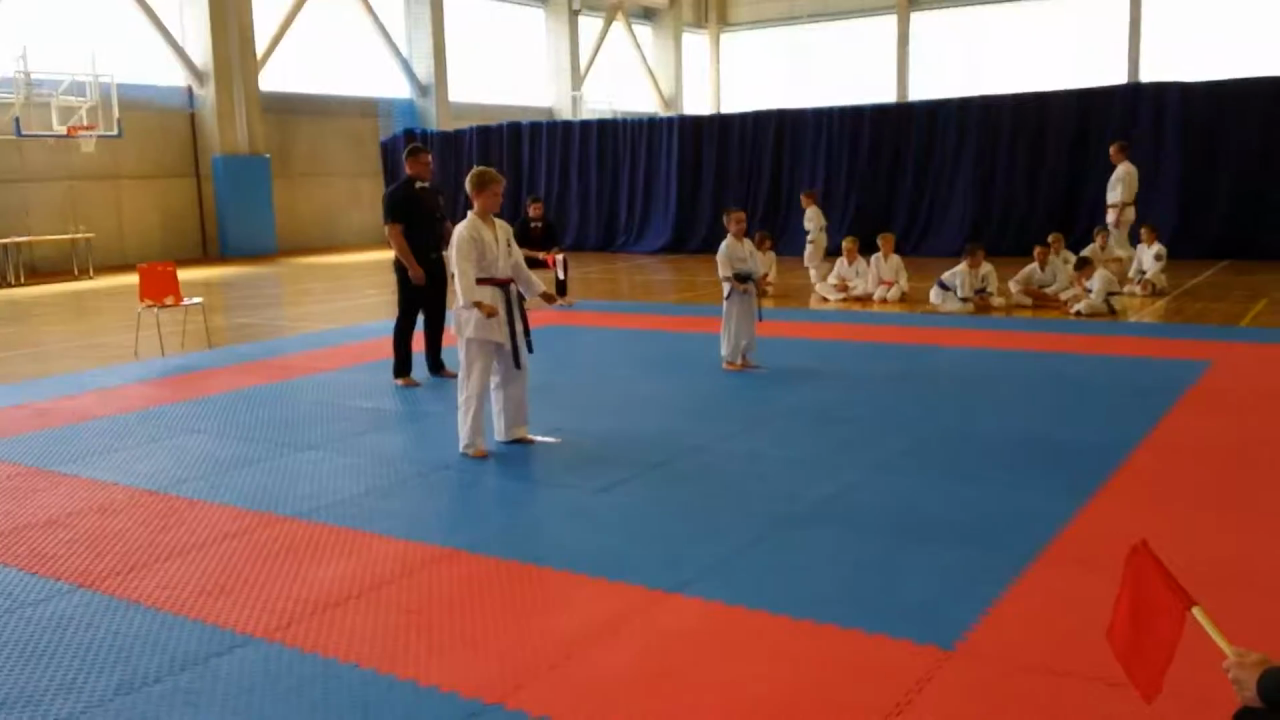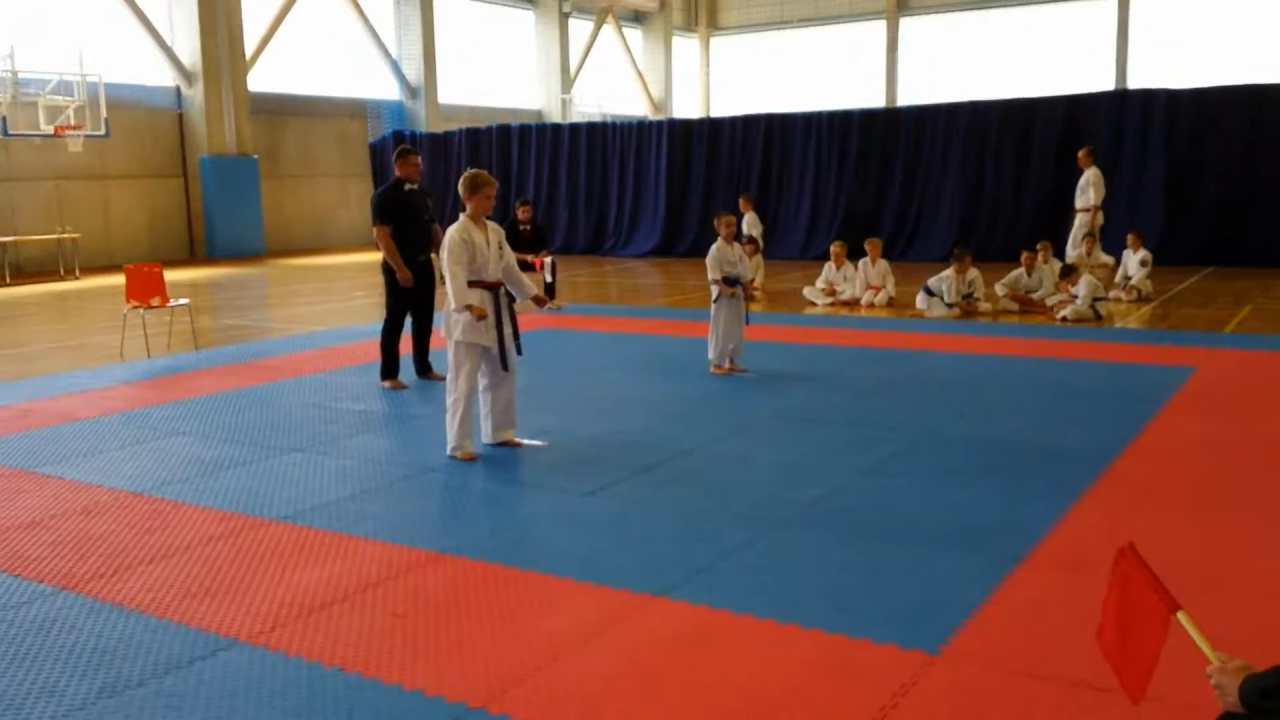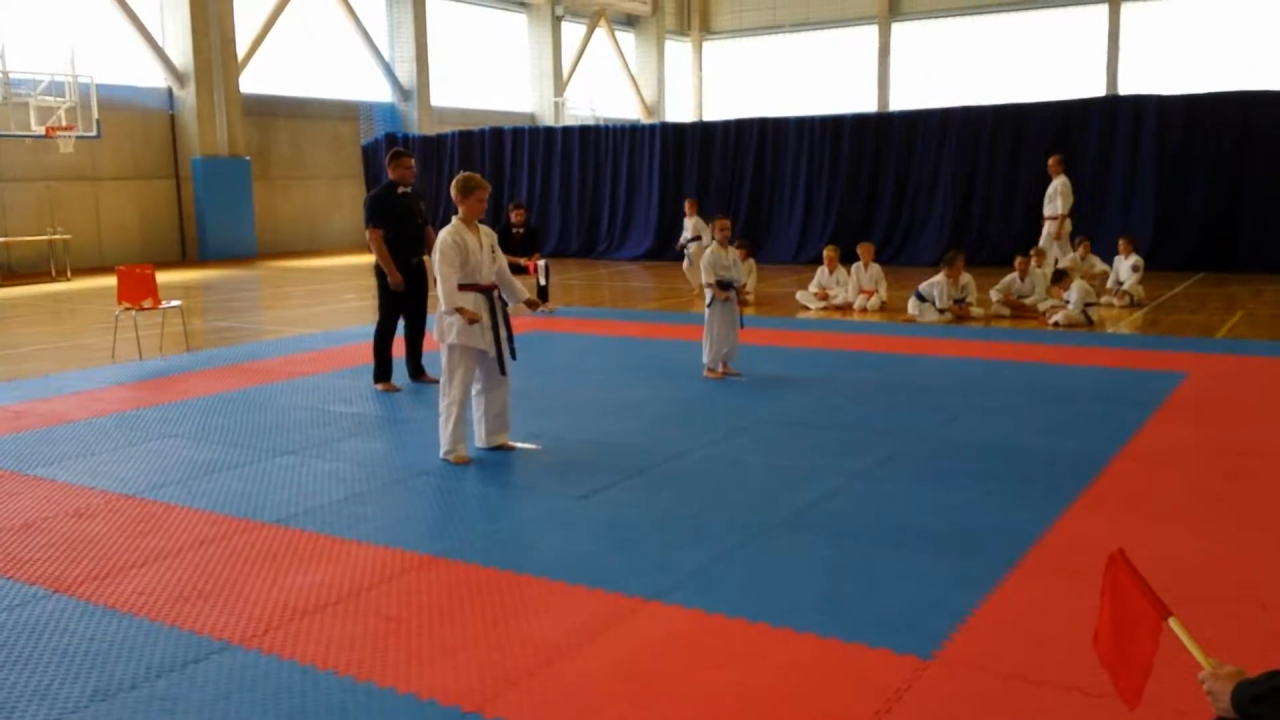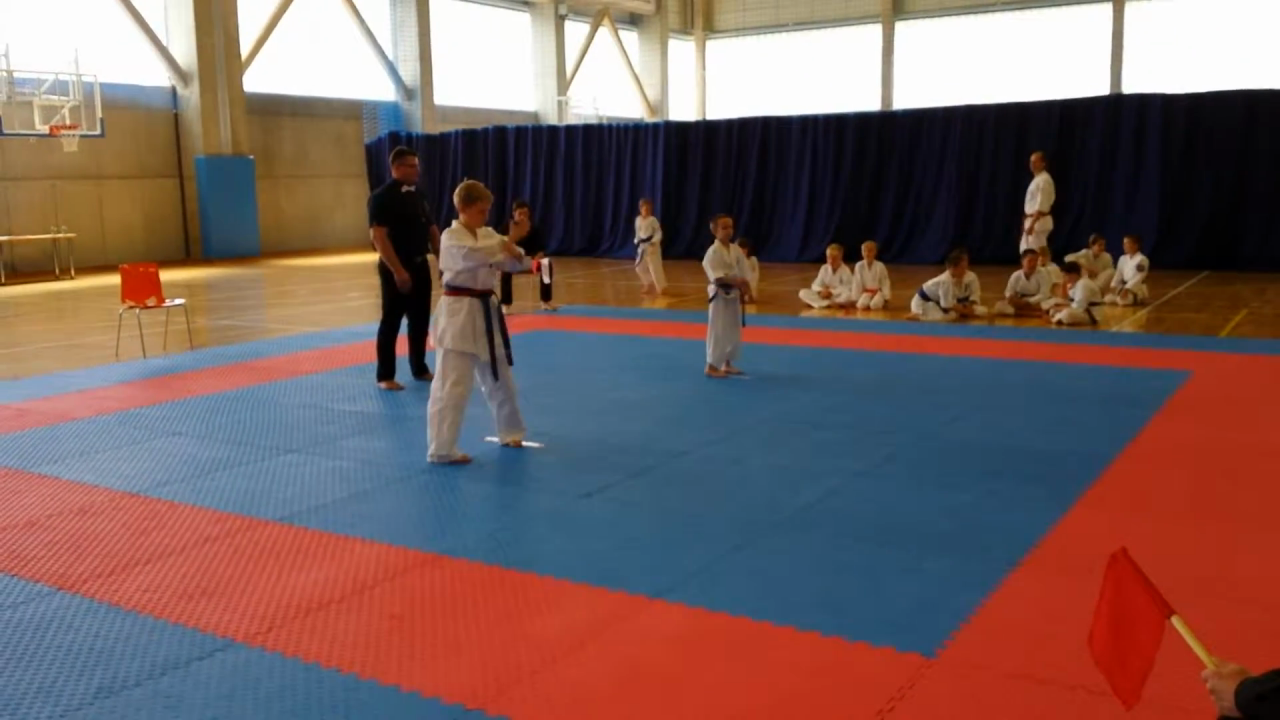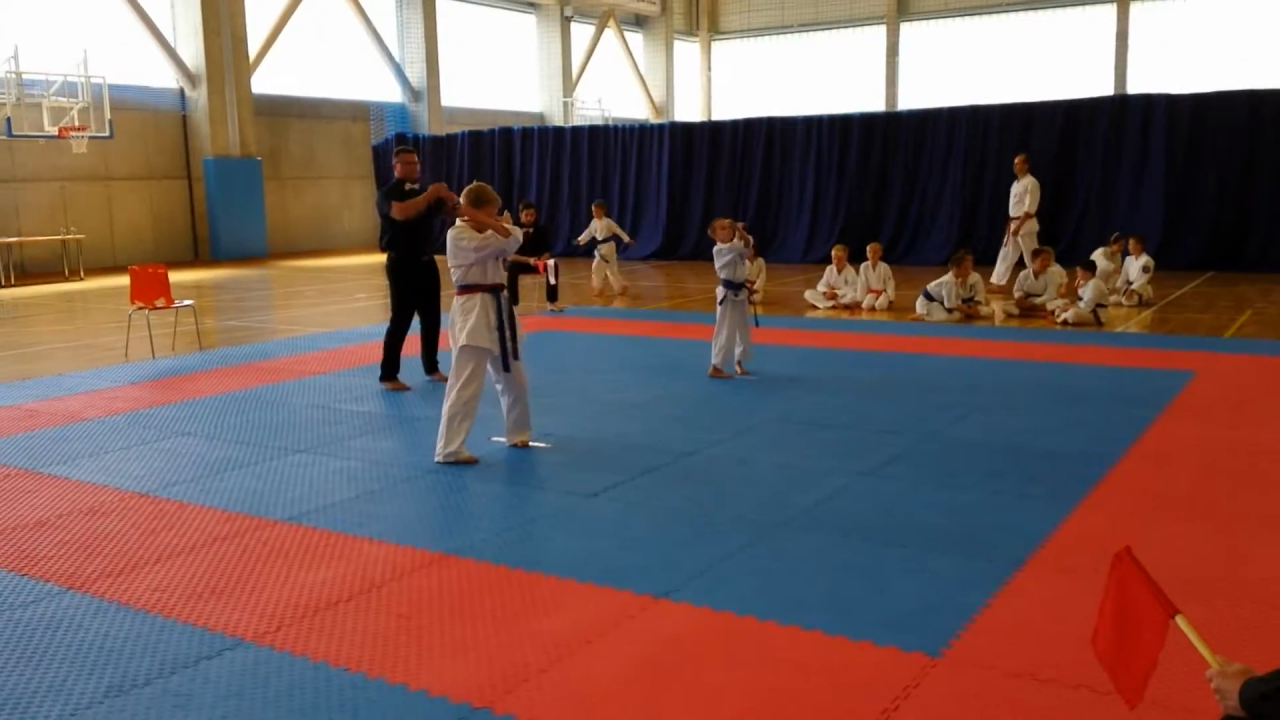
dt=0.3s
person 1, frame 1
left shoulder: (503, 228)
right shoulder: (466, 231)
left elbow: (517, 266)
right elbow: (464, 273)
left wrist: (540, 291)
right wrist: (478, 303)
left hip: (507, 304)
right hip: (479, 309)
left knee: (513, 372)
right knee: (476, 378)
left ankle: (511, 429)
right ankle: (471, 441)
person 1, frame 2
left shoulder: (495, 231)
right shoulder: (457, 234)
left elbow: (509, 268)
right elbow: (455, 275)
left wrist: (531, 294)
right wrist: (469, 306)
left hip: (497, 306)
right hip: (468, 311)
left knee: (502, 375)
right knee: (464, 380)
left ankle: (499, 432)
right ankle: (459, 444)
person 1, frame 3
left shoulder: (487, 235)
right shoulder: (450, 236)
left elbow: (502, 272)
right elbow: (446, 279)
left wrist: (524, 298)
right wrist: (461, 309)
left hip: (490, 310)
right hip: (461, 314)
left knee: (495, 379)
right knee: (459, 384)
left ankle: (492, 436)
right ankle: (452, 448)
person 1, frame 4
left shoulder: (488, 236)
right shoulder: (452, 238)
left elbow: (514, 263)
right elbow: (473, 254)
left wrist: (513, 247)
right wrist: (509, 241)
left hip: (486, 314)
right hip: (459, 316)
left knee: (500, 380)
right knee: (452, 387)
left ankle: (511, 432)
right ankle: (442, 449)
person 1, frame 5
left shoulder: (487, 234)
right shoulder: (458, 235)
left elbow: (514, 239)
right elbow: (499, 243)
left wrist: (490, 223)
right wrist: (485, 224)
left hip: (496, 310)
right hip: (472, 313)
left knee: (513, 378)
right knee: (466, 384)
left ankle: (518, 432)
right ankle: (449, 449)
person 2, frame 1
left shoulder: (433, 192)
right shoulder: (397, 194)
left elbow: (445, 226)
right elbow: (393, 234)
right wrist: (412, 267)
left hip: (436, 262)
right hip: (411, 265)
left knee: (436, 316)
right knee: (407, 318)
left ankle: (436, 365)
right ankle: (401, 372)
person 2, frame 2
left shoulder: (422, 194)
right shoulder: (385, 195)
left elbow: (434, 229)
right elbow: (382, 236)
right wrist: (400, 269)
left hip: (424, 264)
right hip: (399, 267)
left knee: (424, 318)
right knee: (395, 320)
left ankle: (423, 368)
right ankle: (388, 375)
person 2, frame 3
left shoulder: (415, 197)
right shoulder: (378, 198)
left elbow: (427, 232)
right elbow: (374, 239)
right wrist: (391, 272)
left hip: (416, 267)
right hip: (392, 270)
left knee: (417, 321)
right knee: (388, 323)
left ankle: (416, 370)
right ankle: (381, 377)
person 2, frame 4
left shoulder: (418, 196)
right shoulder: (382, 197)
left elbow: (432, 230)
right elbow: (378, 237)
right wrist: (397, 271)
left hip: (420, 266)
right hip: (396, 268)
left knee: (420, 319)
right knee: (391, 321)
left ankle: (420, 369)
right ankle: (385, 376)
person 2, frame 5
left shoulder: (423, 191)
right shoulder: (388, 193)
left elbow: (453, 211)
right elbow: (401, 213)
left wrist: (446, 196)
right wrist: (429, 196)
left hip: (426, 262)
right hip: (402, 264)
left knee: (432, 316)
right knee: (401, 319)
left ankle: (432, 367)
right ankle: (389, 375)
